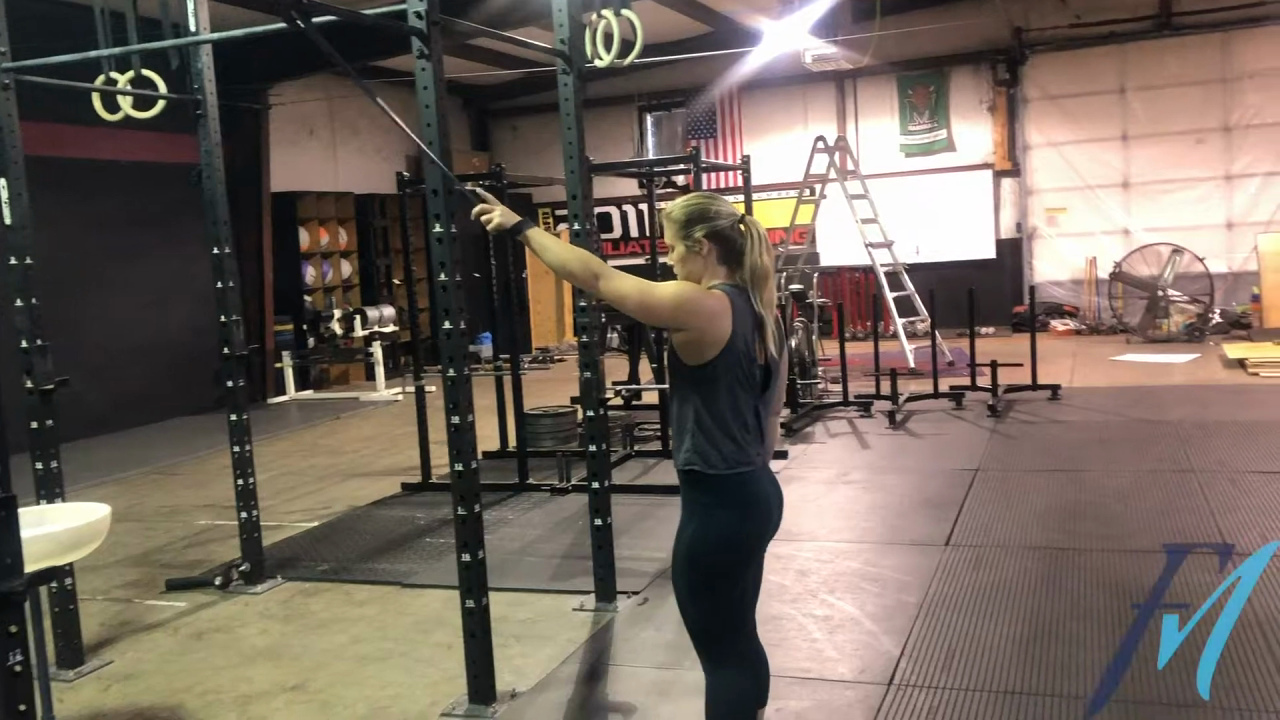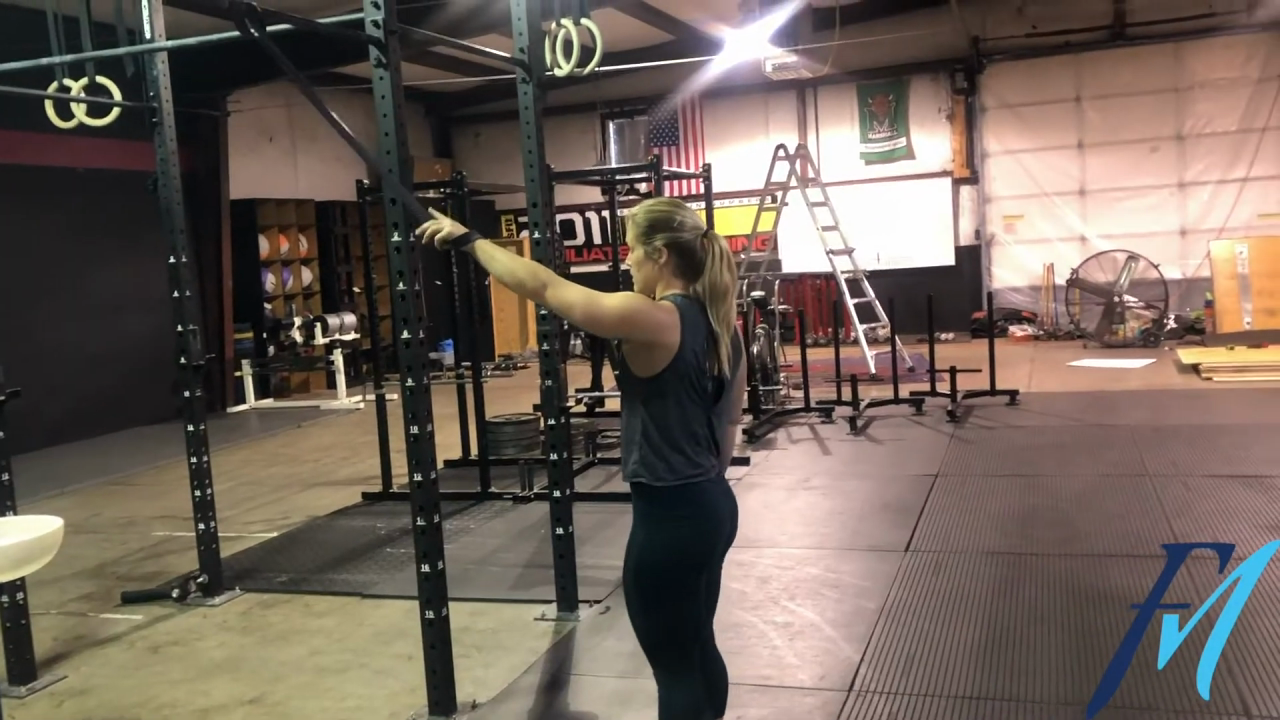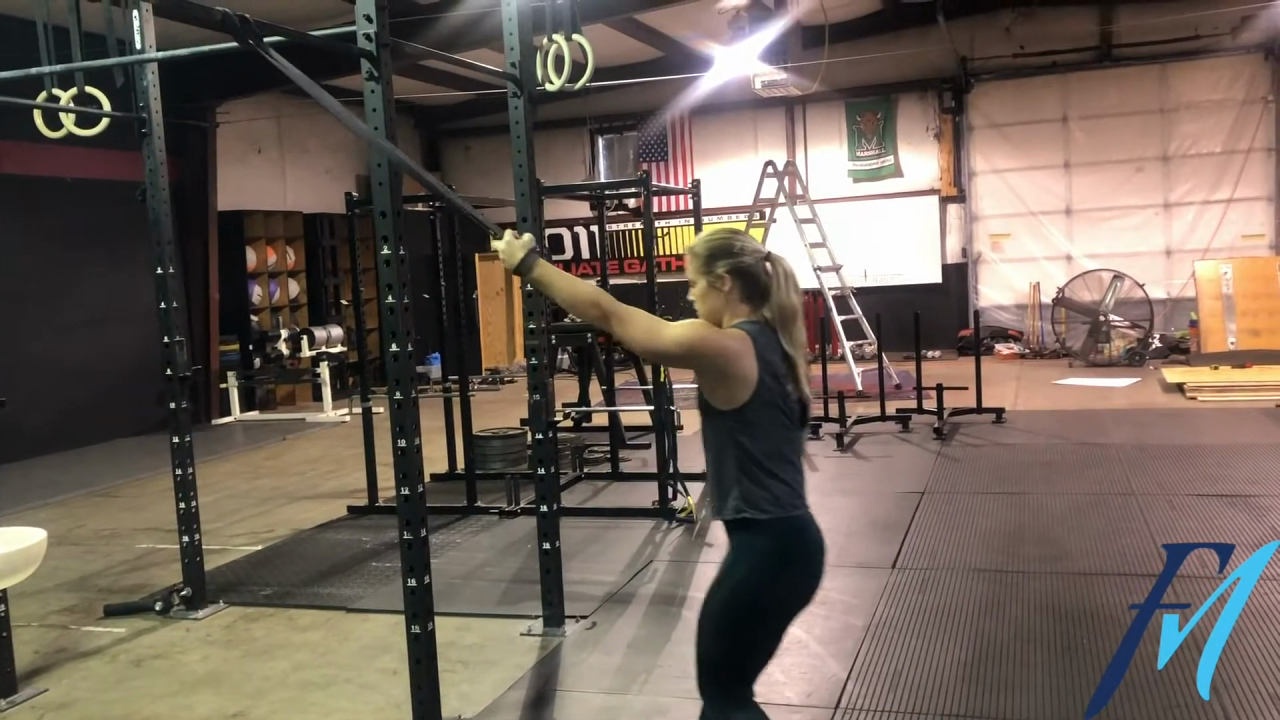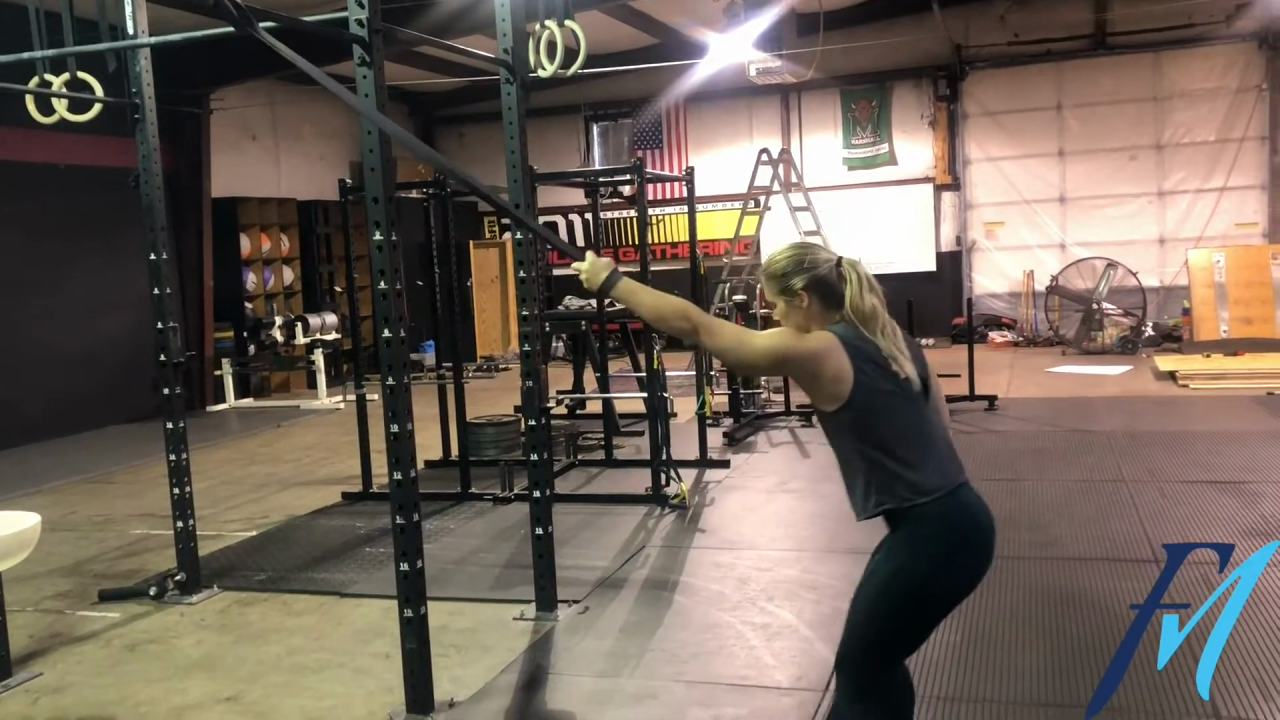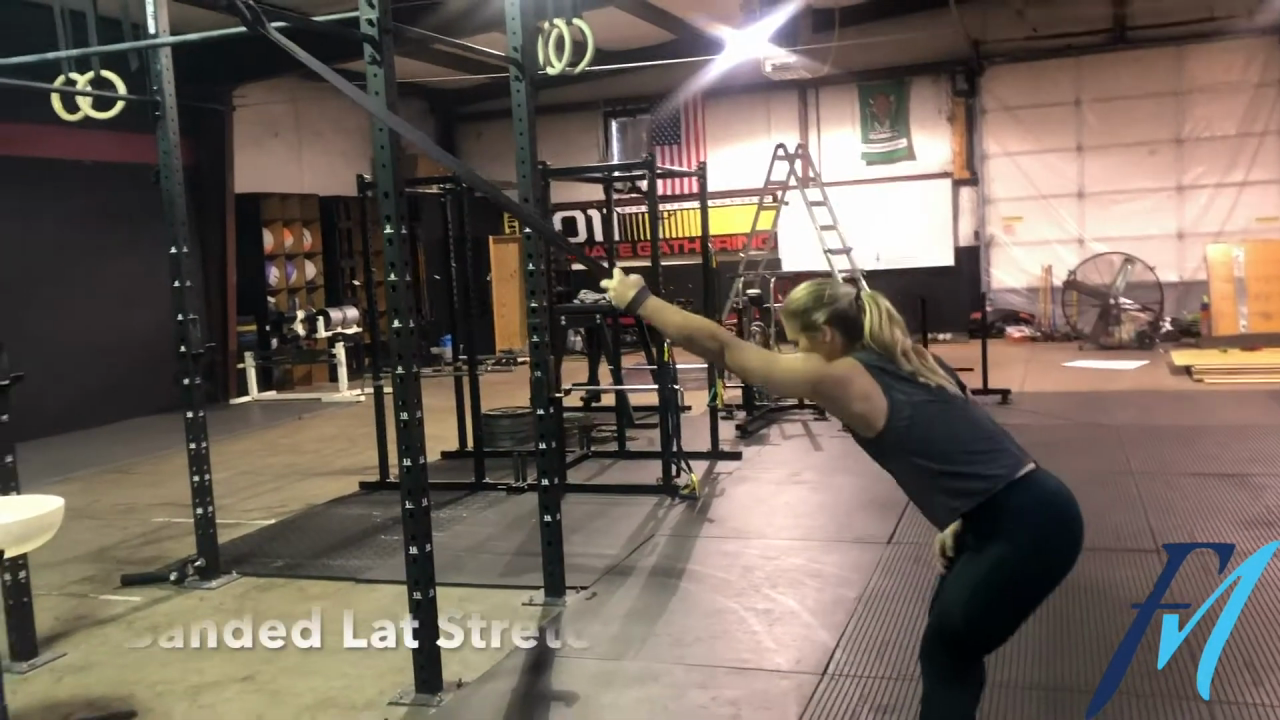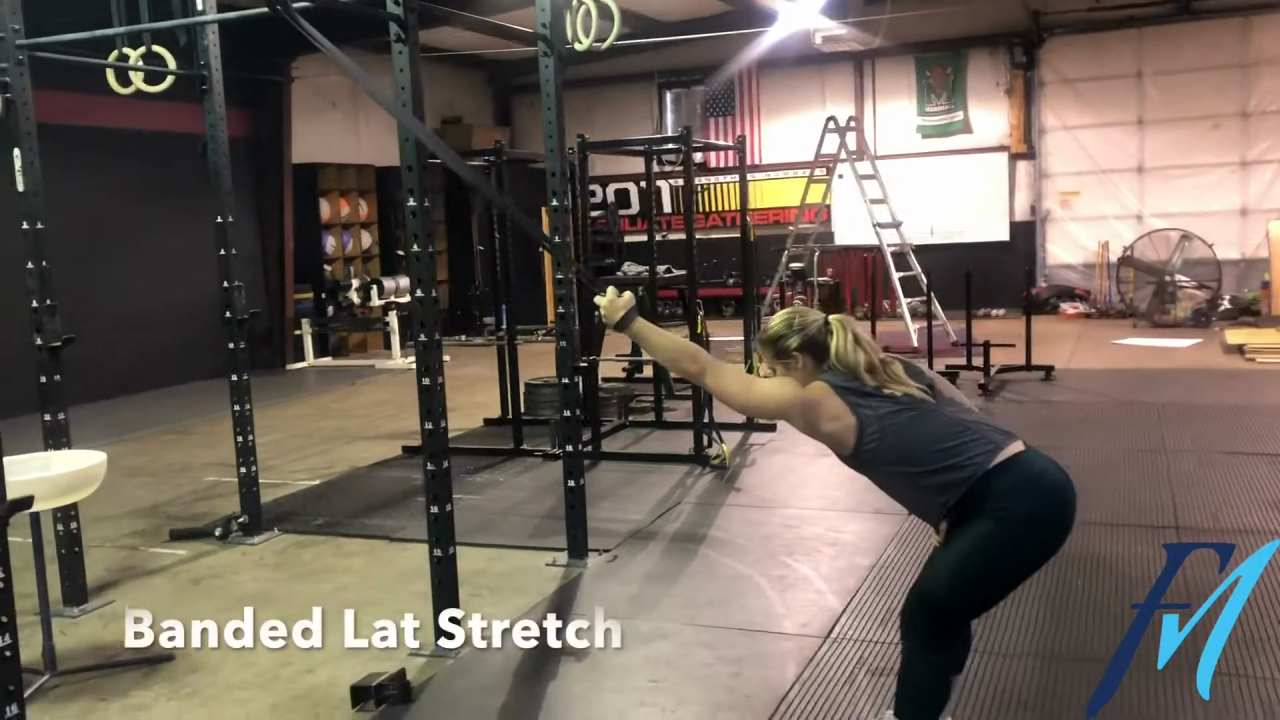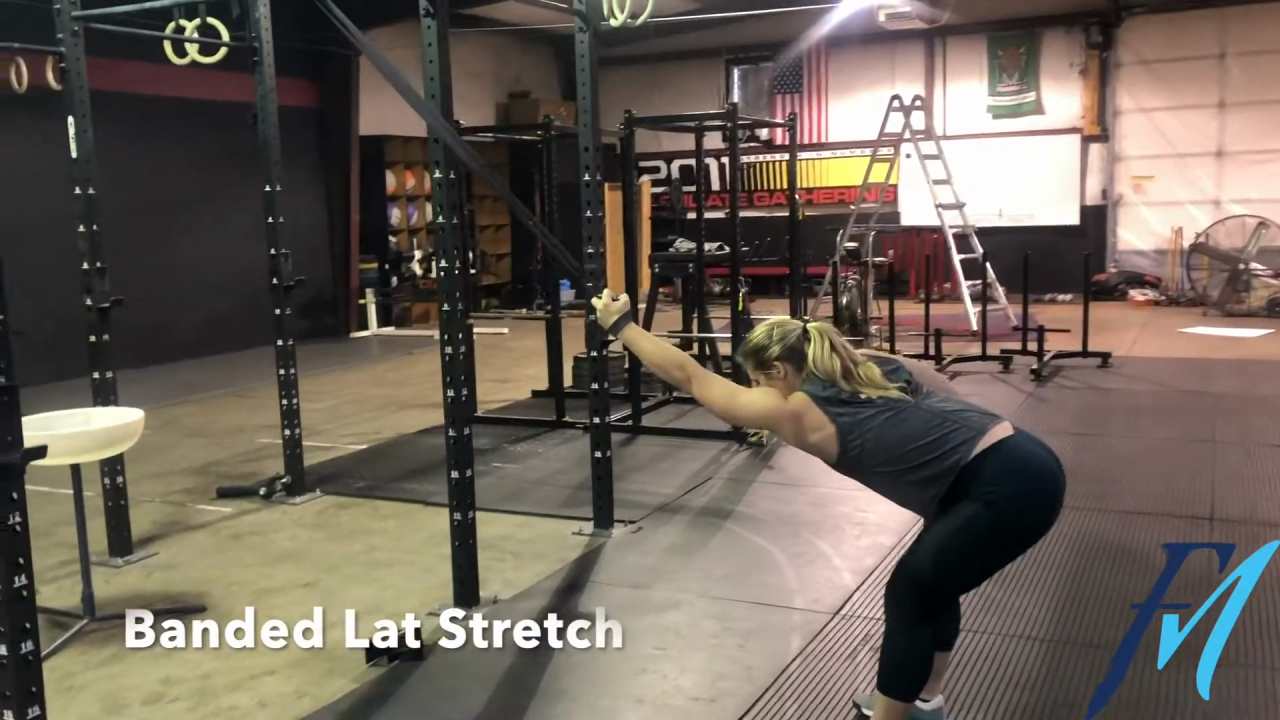
dt=0.7s
person 1, frame 1
left shoulder: (700, 306)
right shoulder: (760, 312)
left elbow: (596, 277)
left wrist: (520, 227)
left hip: (717, 504)
right hip: (756, 495)
left knee: (721, 654)
right knee: (739, 641)
person 1, frame 2
left shoulder: (652, 319)
right shoulder: (720, 323)
left elbow: (543, 286)
left wrist: (468, 239)
left hip: (669, 516)
right hip: (712, 506)
left knee: (675, 667)
right knee: (697, 649)
person 1, frame 3
left shoulder: (723, 350)
right shoulder: (784, 348)
left elbow: (608, 313)
left wrist: (528, 263)
left hip: (768, 549)
right hip: (793, 540)
person 1, frame 4
left shoulder: (815, 353)
right shoulder: (889, 342)
left elbow: (695, 326)
left wrist: (610, 281)
left hip: (935, 534)
right hip: (954, 520)
left knee: (857, 673)
right knee: (874, 656)
person 1, frame 5
left shoulder: (842, 381)
right shoulder: (906, 361)
left elbow: (722, 347)
left wrist: (638, 300)
right wrist: (960, 520)
left hip: (1029, 525)
right hip: (1014, 510)
left knee: (946, 654)
right knee: (950, 639)
person 1, frame 6
left shoulder: (814, 403)
right shoulder: (891, 371)
left elbow: (703, 369)
left wrist: (626, 320)
right wrist: (954, 511)
left hip: (1021, 503)
right hip: (1026, 481)
left knee: (925, 620)
right knee: (939, 608)
person 1, frame 7
left shoulder: (797, 413)
right shoulder: (877, 367)
left elbow: (690, 376)
left hip: (1009, 485)
right hip: (1022, 462)
left knee: (910, 595)
right knee: (930, 584)
